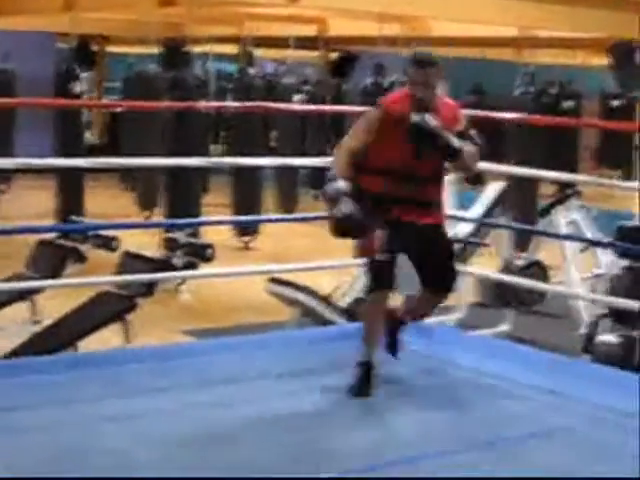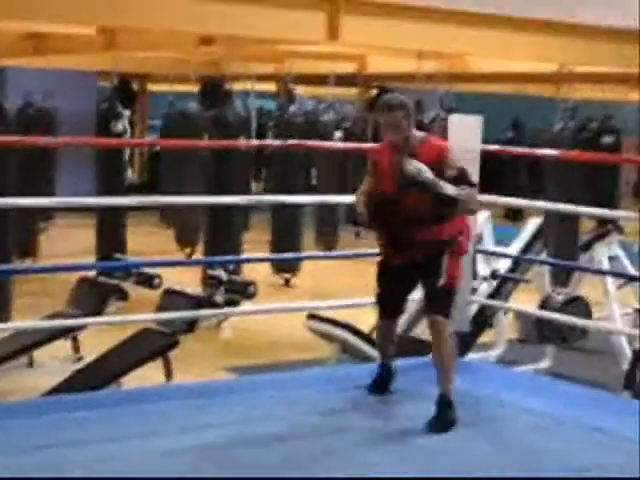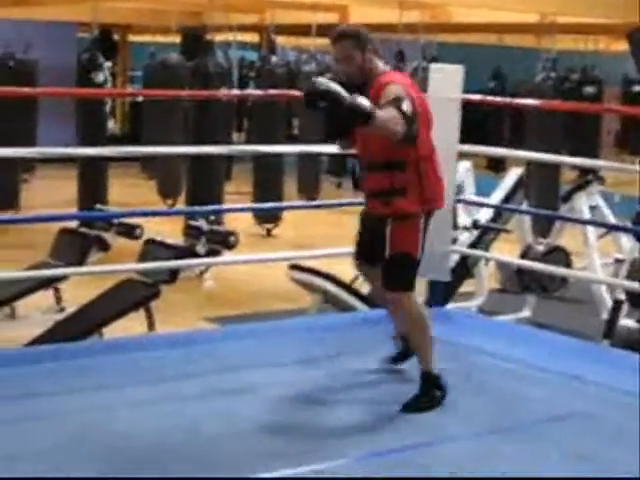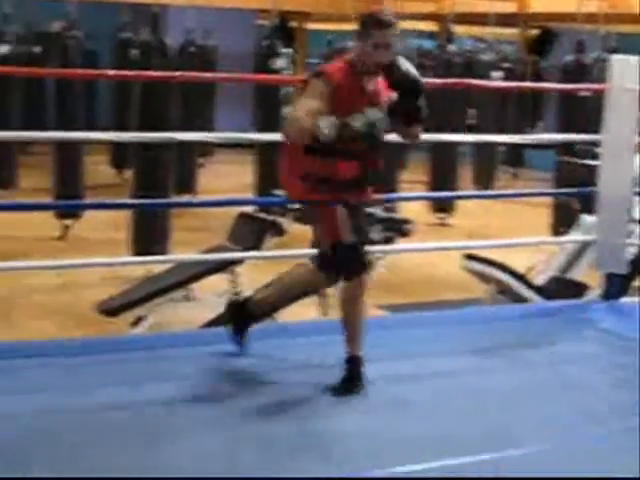
dt=0.7s
person 1, frame 1
left shoulder: (452, 113)
right shoulder: (386, 109)
left elbow: (472, 167)
right elbow: (346, 152)
left wrist: (443, 139)
right wrist: (340, 196)
left hip: (425, 212)
right hip: (381, 210)
left knee: (441, 286)
right knee: (381, 285)
left ankle: (396, 321)
right ankle: (366, 365)
person 1, frame 2
left shoulder: (439, 153)
right shoulder: (379, 156)
left elbow: (470, 201)
right elbow: (364, 196)
left wrist: (432, 184)
right wrist: (370, 211)
left hip: (441, 247)
right hip: (398, 247)
left knee: (437, 317)
right knee: (387, 313)
left ankle: (446, 400)
right ankle: (385, 369)
person 1, frame 3
left shoulder: (394, 90)
right shoulder: (369, 88)
left elbow: (395, 127)
right elbow: (365, 136)
left wrist: (342, 98)
right wrist: (341, 105)
left hip: (405, 204)
right hip: (381, 200)
left knee: (397, 290)
right knee: (371, 268)
left ankle: (432, 381)
right ankle: (408, 339)
person 1, frame 4
left shoulder: (380, 80)
right shoulder: (330, 80)
left elbow: (411, 133)
right elbow: (294, 129)
left wrist: (411, 96)
right wrist: (349, 127)
left hip: (351, 189)
right hip: (323, 189)
left knee: (326, 270)
right knee: (355, 272)
left ankle: (247, 308)
right ankle: (353, 363)
